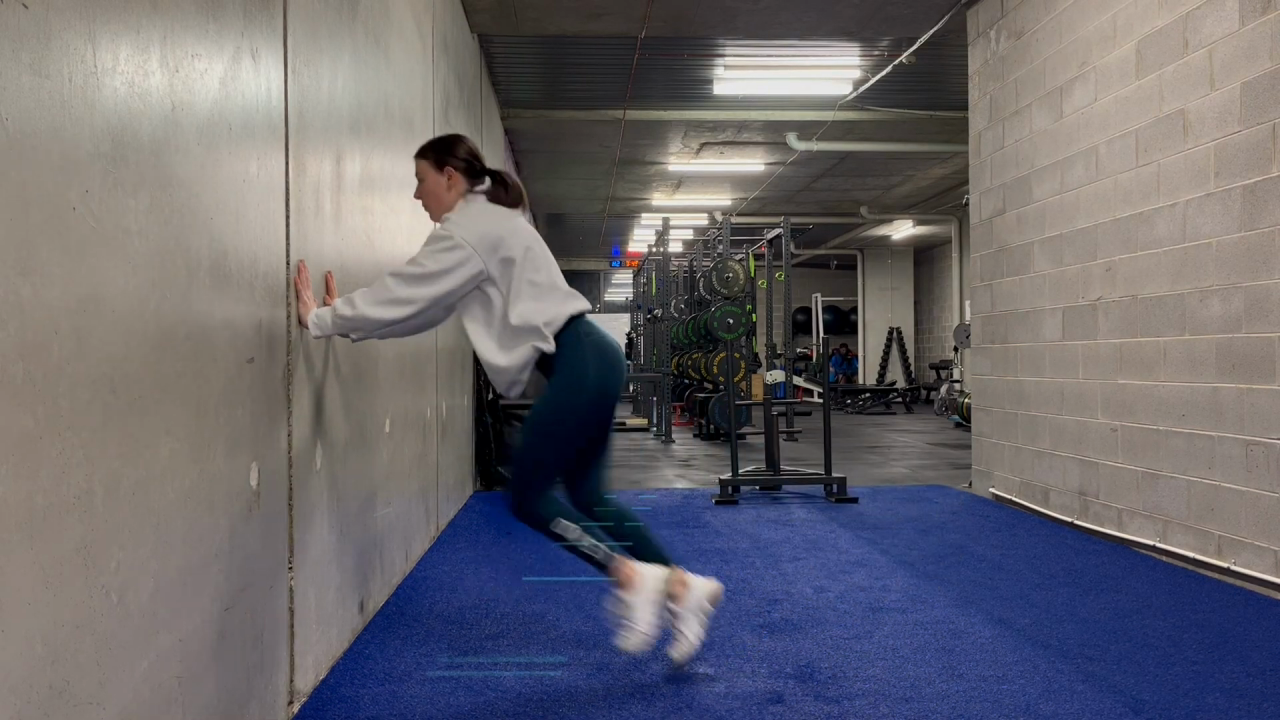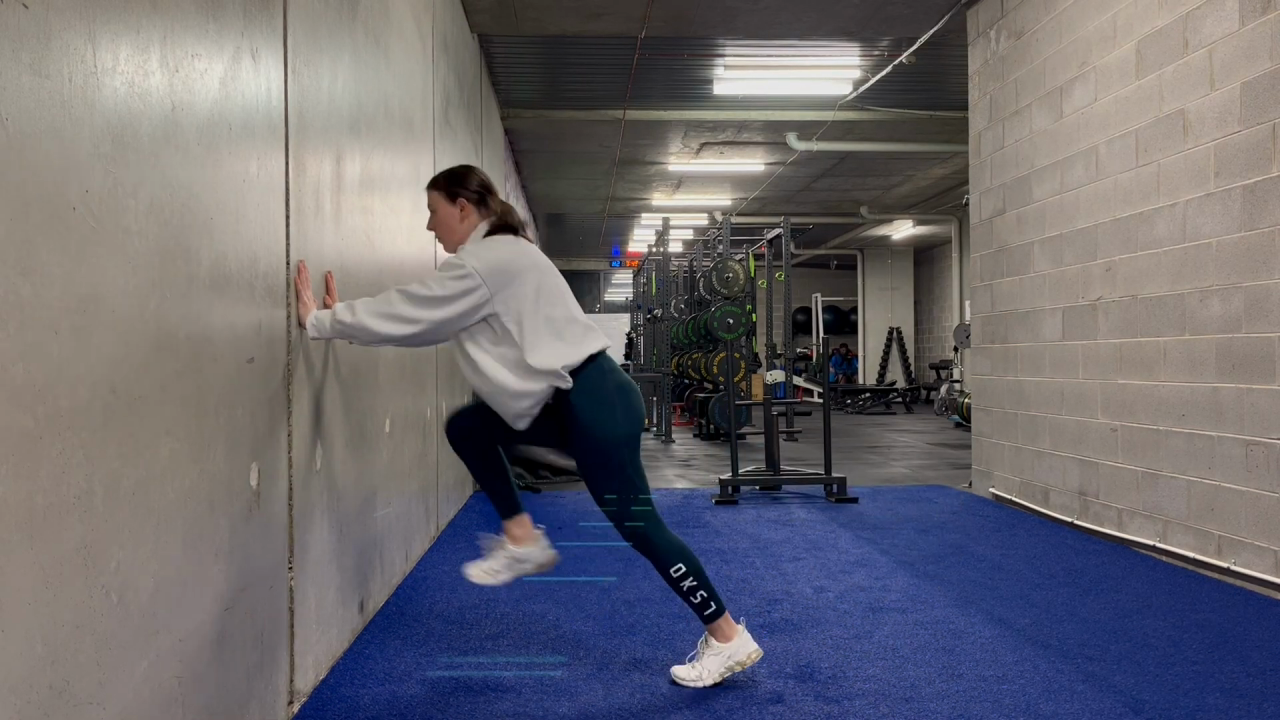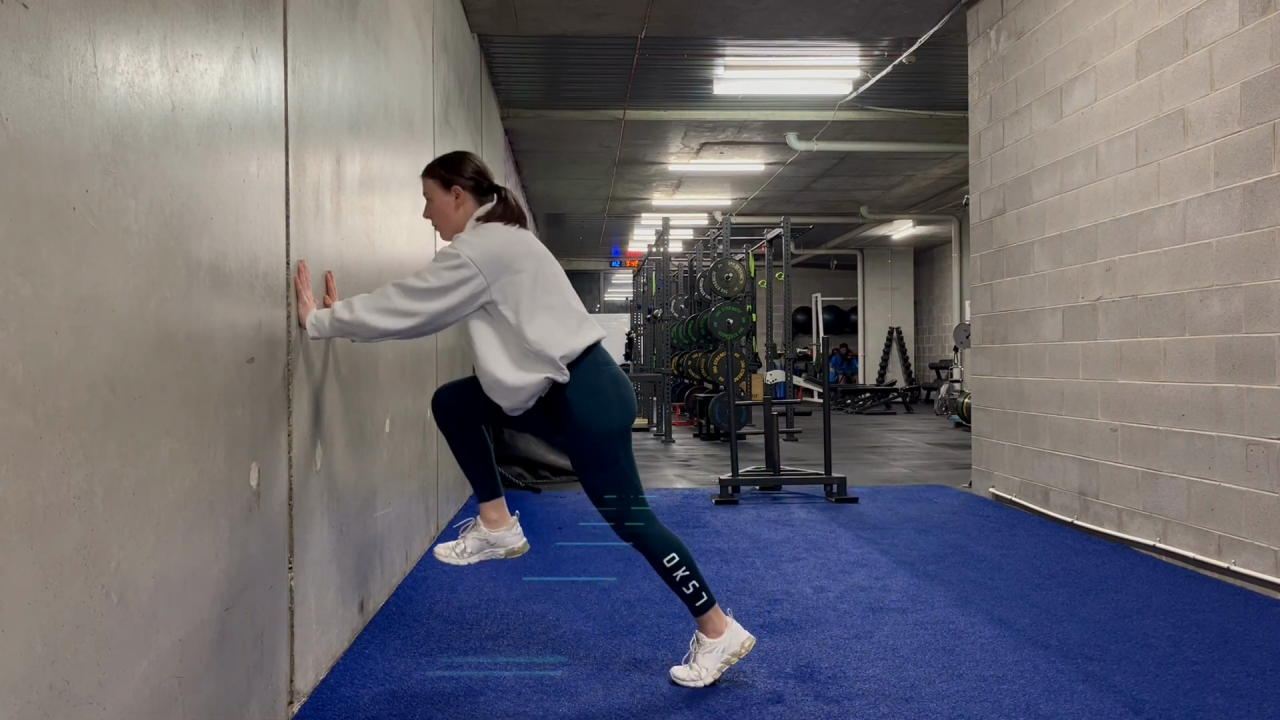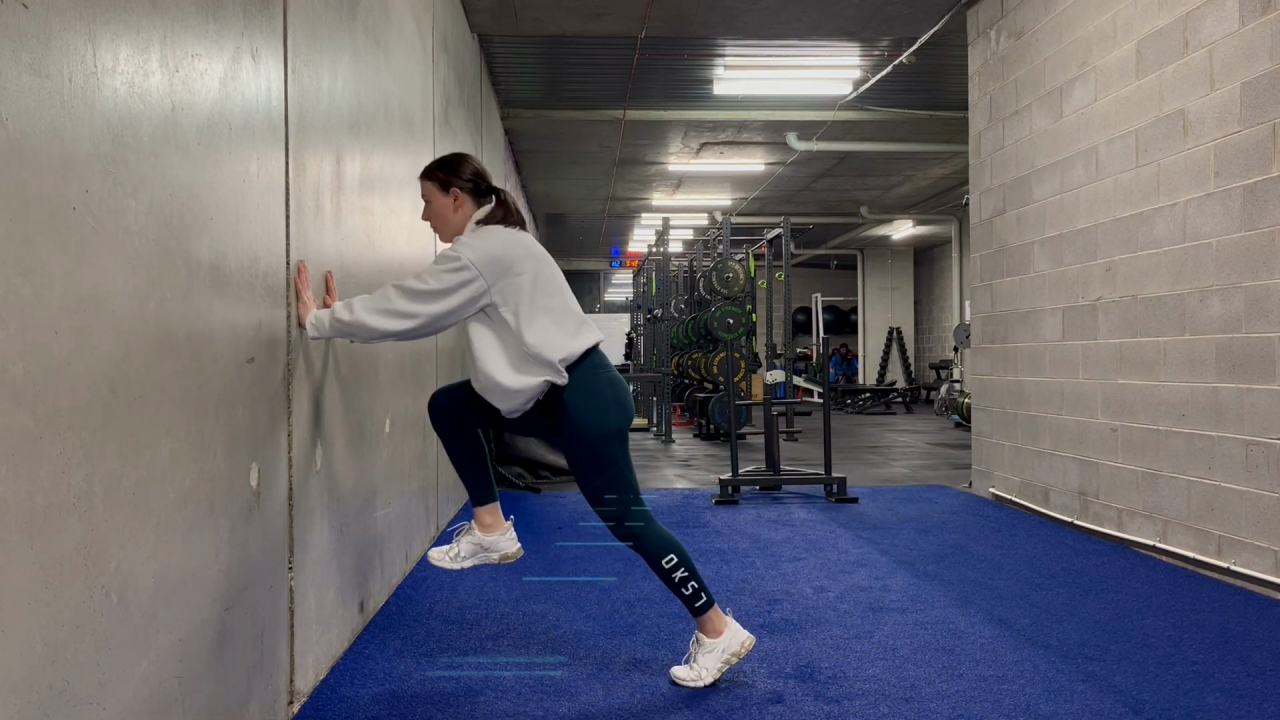
dt=0.2s
person 1, frame 1
left shoulder: (472, 229)
right shoulder: (482, 224)
left elbow: (405, 299)
right elbow: (419, 303)
left wrist: (322, 319)
right wrist: (347, 315)
left hip: (581, 363)
right hip: (581, 363)
left knee: (527, 495)
right knee: (583, 497)
left ankle: (633, 578)
right ankle: (683, 587)
person 1, frame 2
left shoulder: (485, 262)
right shoulder: (498, 255)
left elbow: (410, 314)
right elbow: (420, 314)
left wrist: (321, 321)
right wrist: (346, 316)
left hip: (595, 401)
right hip: (570, 399)
left knee: (638, 525)
right knee: (467, 428)
left ankle: (729, 638)
right ankle: (521, 538)
person 1, frame 3
left shoulder: (482, 249)
right shoulder: (496, 242)
left elbow: (407, 306)
right elbow: (417, 305)
left wrist: (320, 320)
right wrist: (344, 314)
left hip: (587, 392)
right hip: (562, 389)
left knee: (628, 518)
right knee: (452, 403)
left ankle: (720, 632)
right ankle: (497, 525)
person 1, frame 4
left shoulder: (483, 251)
right shoulder: (495, 245)
left elbow: (407, 308)
right elbow: (416, 306)
left wrist: (321, 321)
right wrist: (344, 314)
left hip: (585, 395)
right hip: (559, 392)
left knee: (626, 520)
right knee: (449, 407)
left ankle: (719, 632)
right ankle: (491, 530)
